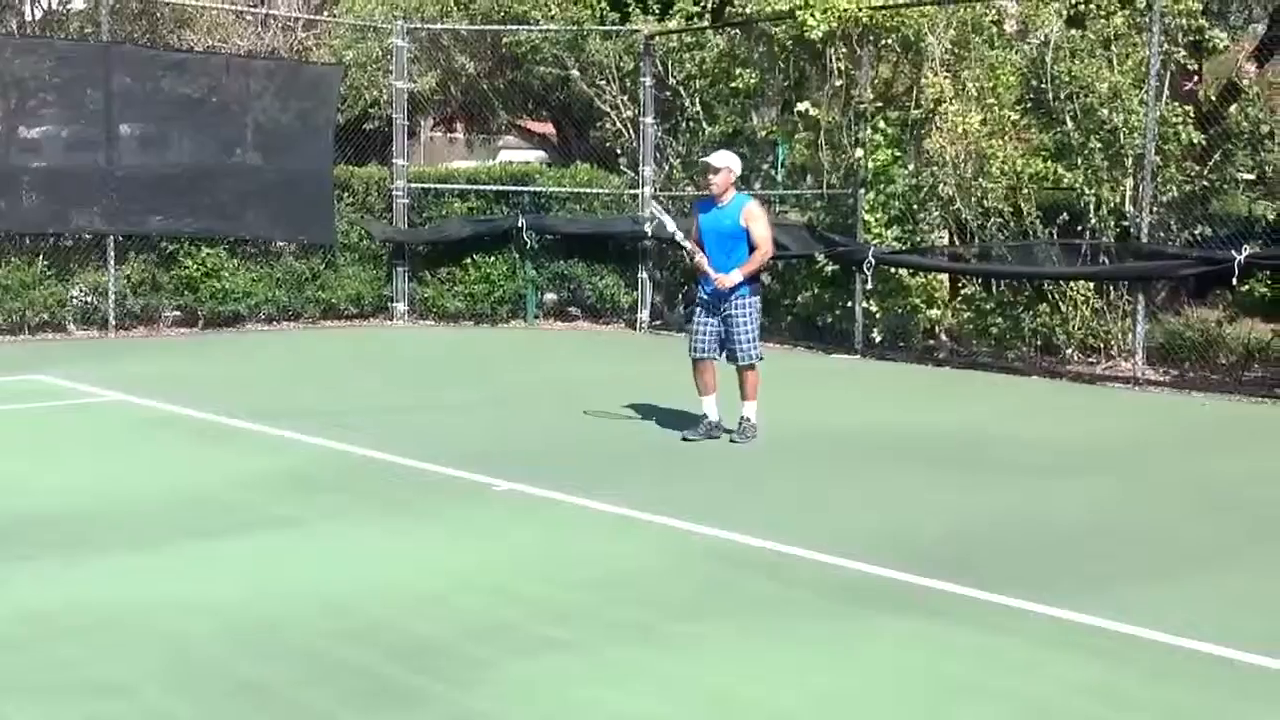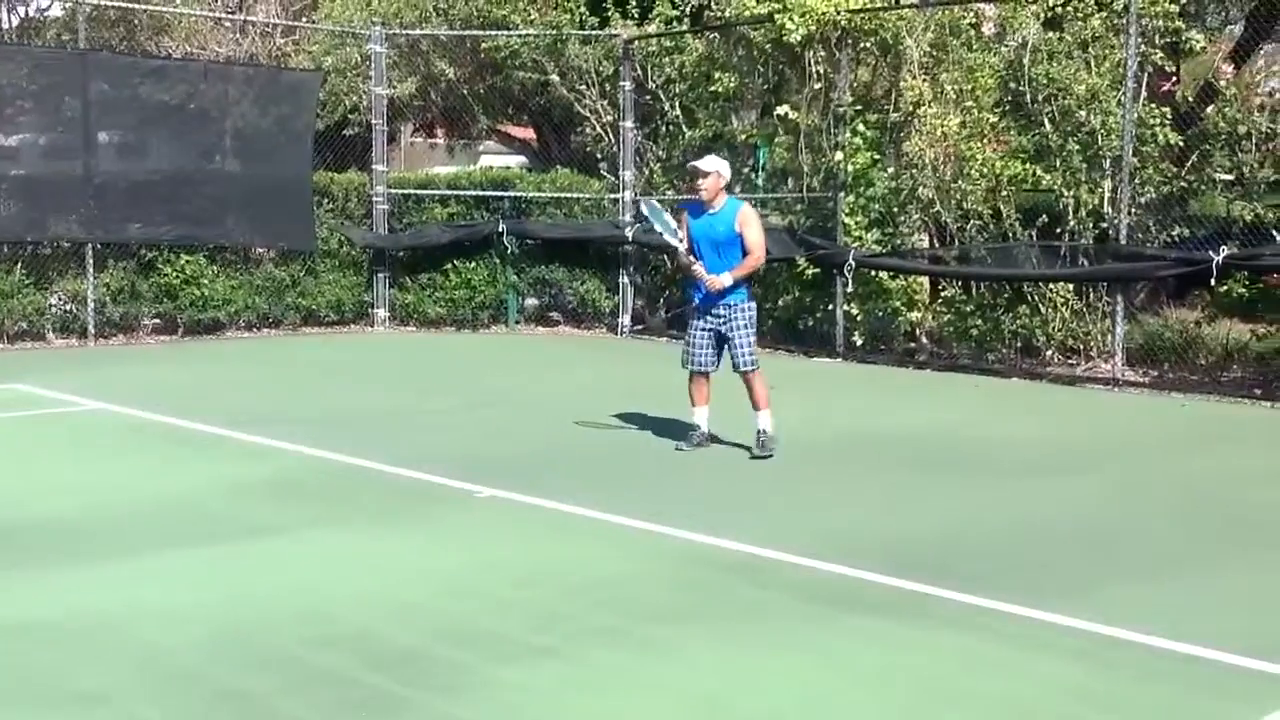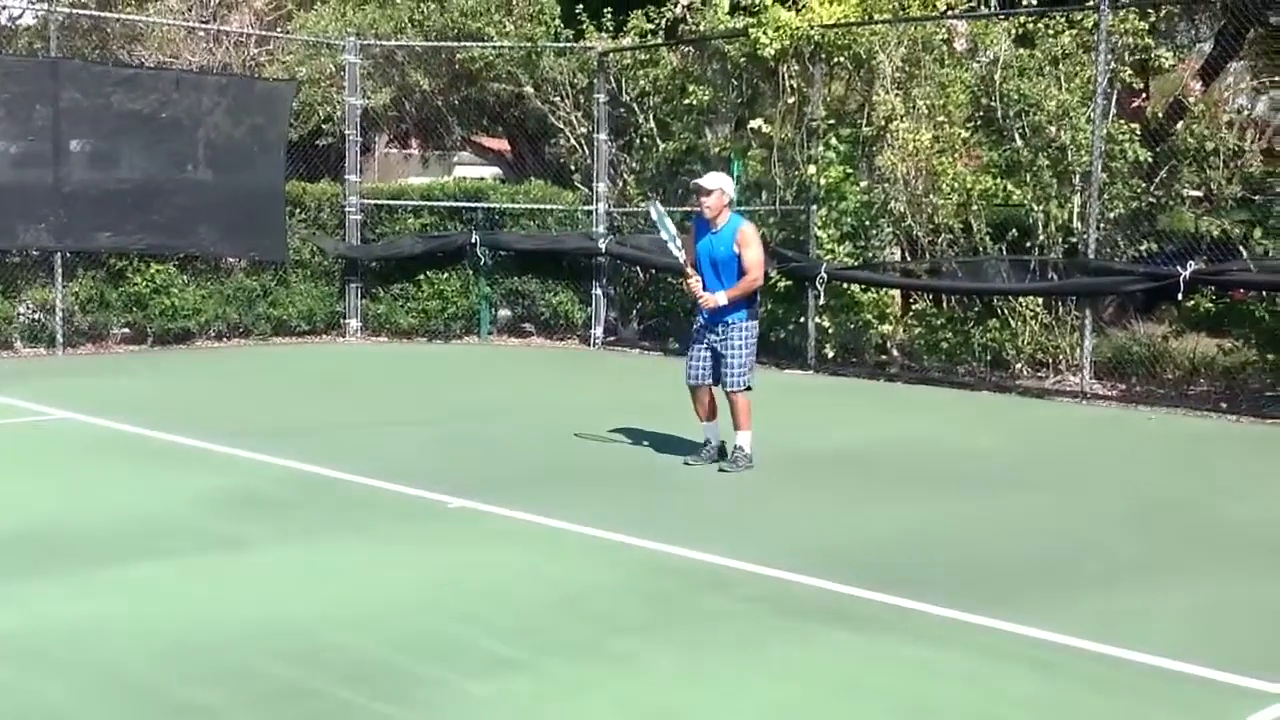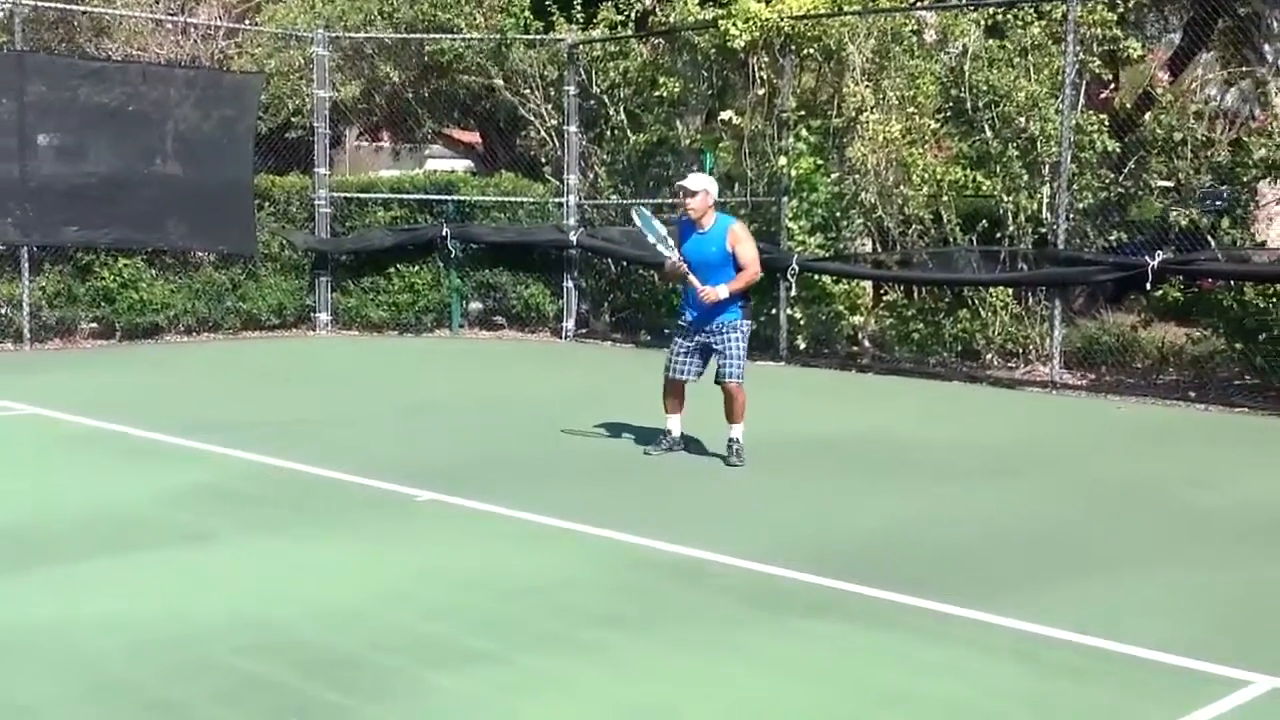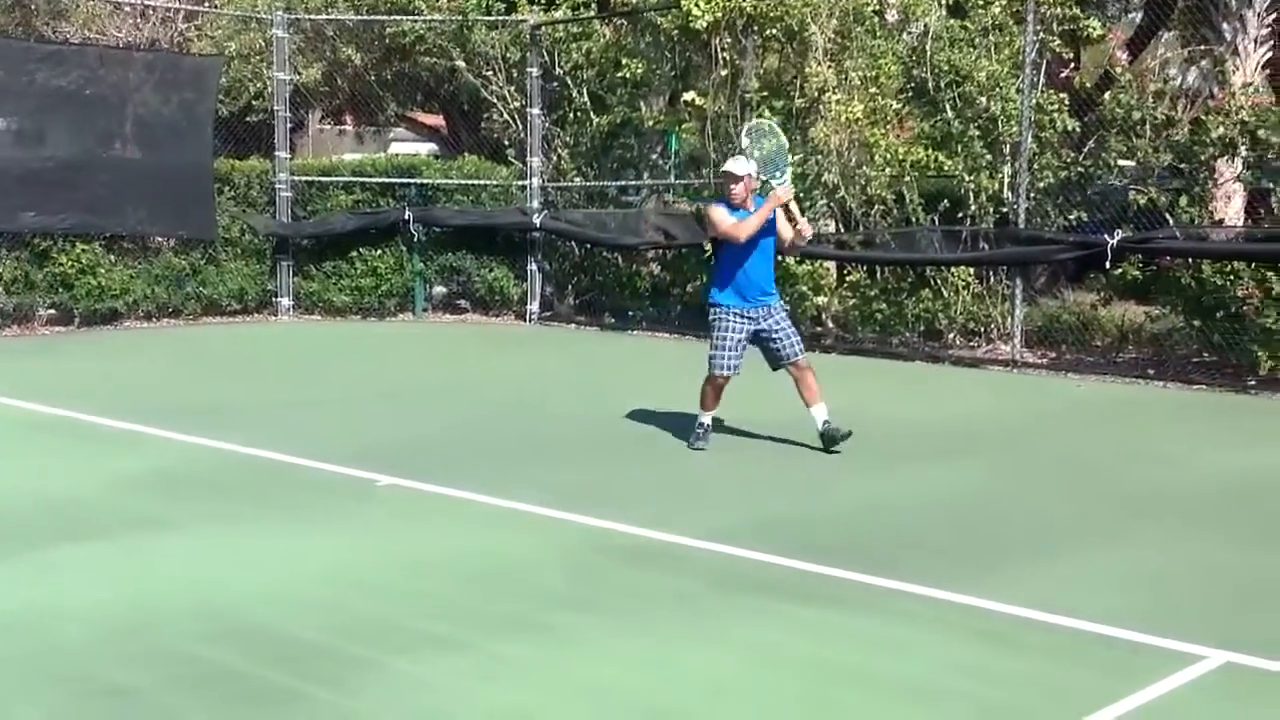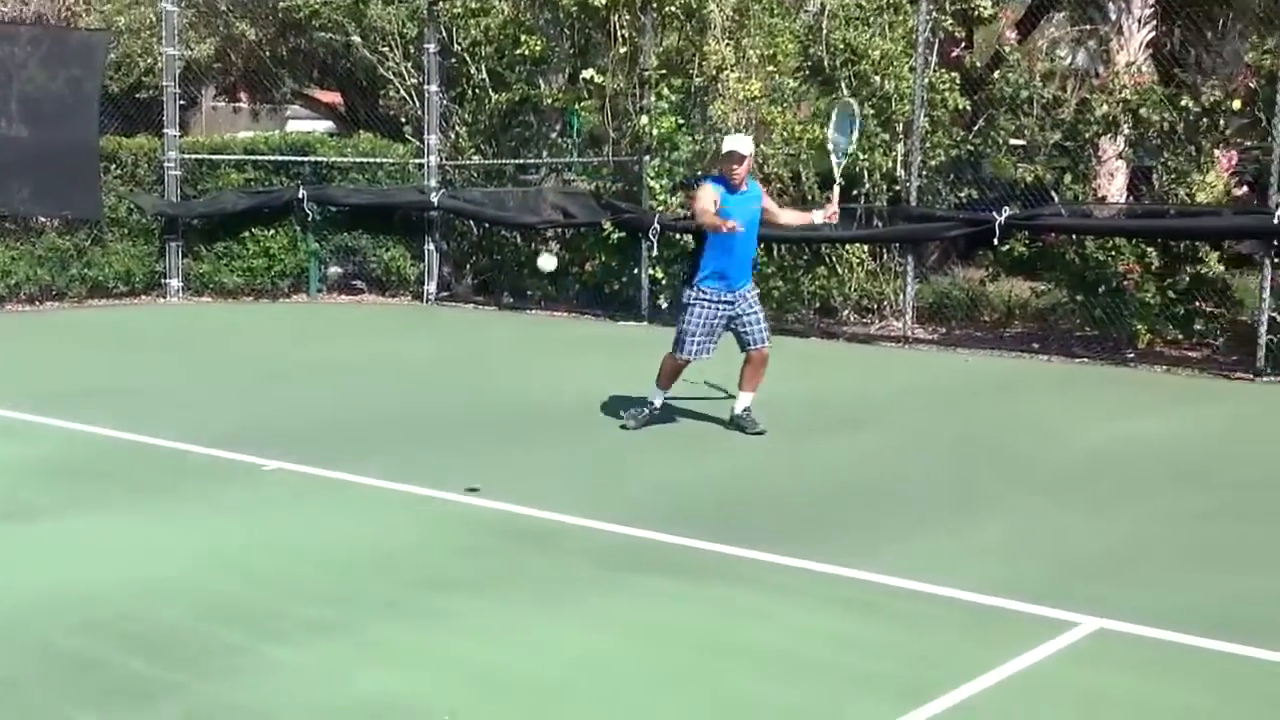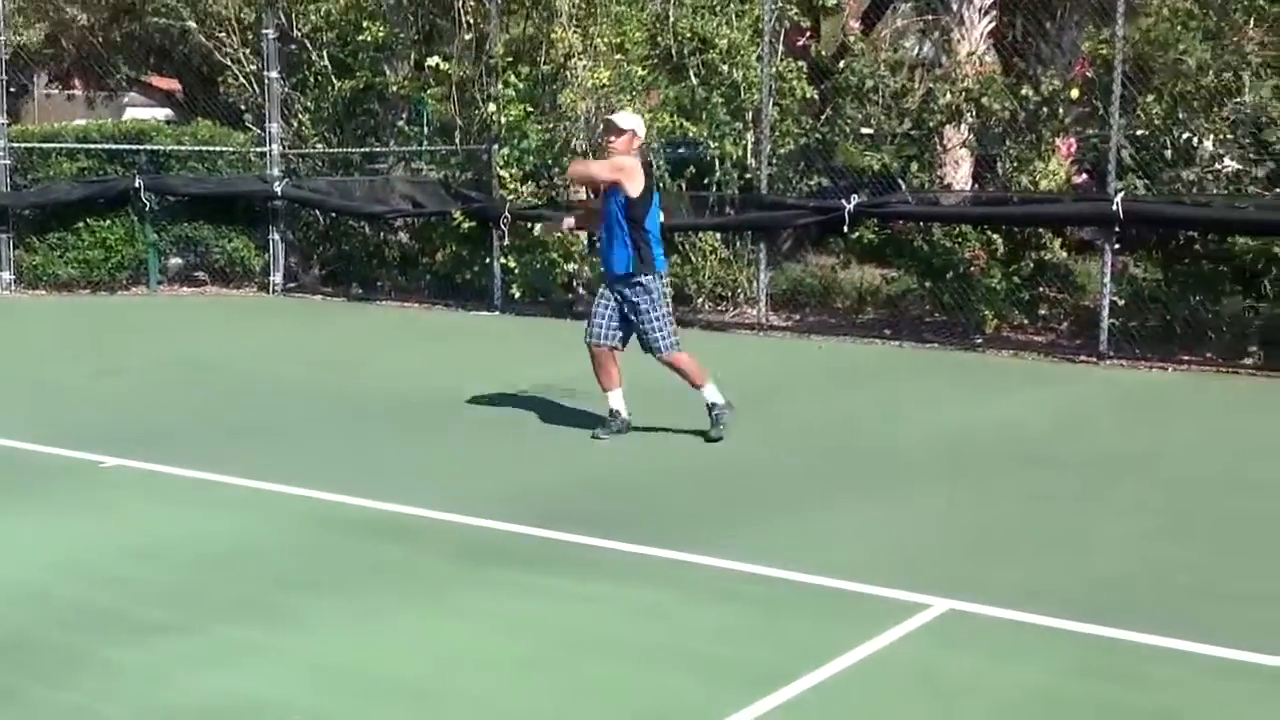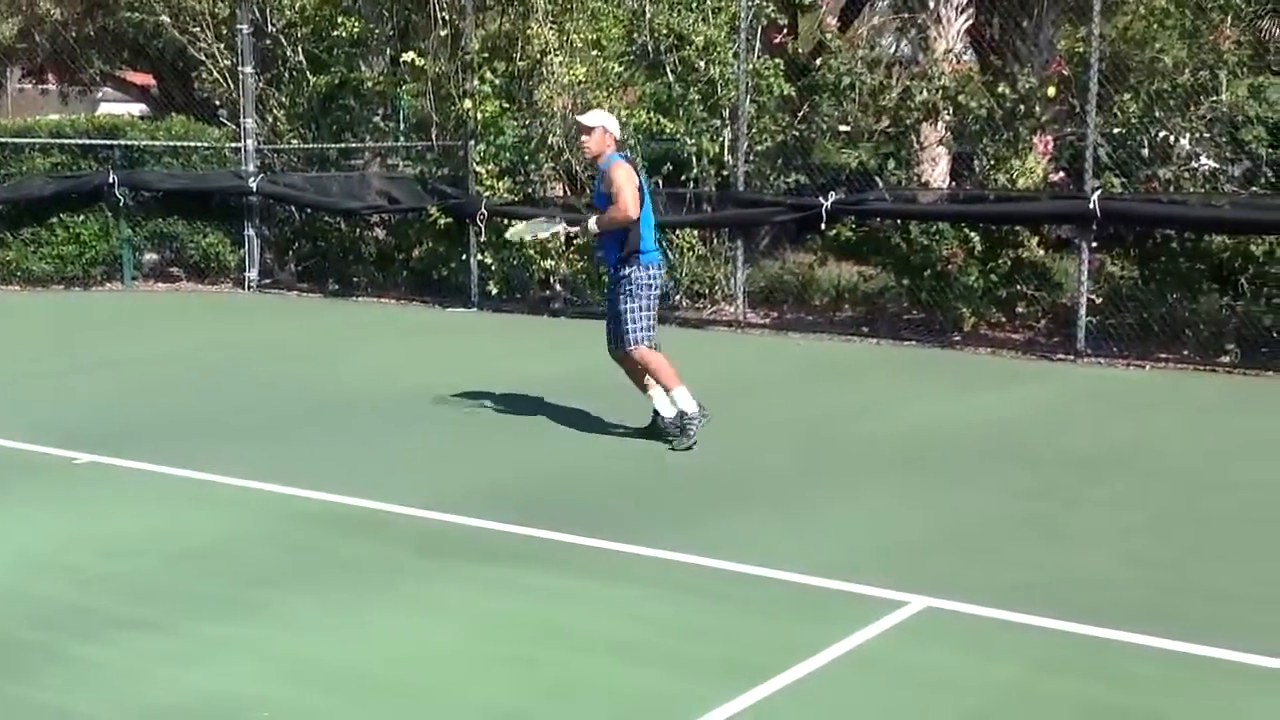
dt=0.5s
person 1, frame 1
left shoulder: (749, 208)
right shoulder: (702, 207)
left elbow: (764, 251)
right elbow: (695, 243)
left wrist: (735, 276)
right wrist: (698, 257)
left hip: (742, 295)
right hip: (707, 293)
left knee: (745, 360)
right knee: (700, 356)
left ankle: (748, 421)
right ankle: (711, 420)
person 1, frame 2
left shoulder: (742, 212)
right shoulder: (689, 212)
left elbow: (757, 256)
right elbow: (682, 252)
left wrist: (726, 278)
right wrist: (691, 265)
left hip: (738, 302)
right hip: (703, 302)
left knee: (748, 367)
right knee: (697, 368)
left ankle: (766, 432)
right ankle: (700, 429)
person 1, frame 3
left shoulder: (743, 231)
right shoulder: (697, 228)
left elbow: (756, 277)
right elbow: (691, 265)
left wrist: (721, 297)
right wrist: (693, 280)
left hip: (738, 320)
right hip: (706, 320)
left knee: (735, 386)
right knee: (697, 383)
left ankle: (743, 450)
right ankle: (713, 443)
person 1, frame 4
left shoulder: (733, 229)
right shoulder: (681, 229)
left elbow: (753, 271)
right elbow: (669, 274)
left wrist: (722, 290)
right wrist: (676, 270)
left hip: (730, 320)
right hip: (692, 320)
left knee: (731, 382)
right knee: (673, 378)
left ankle: (735, 440)
right ankle: (673, 434)
person 1, frame 5
left shoulder: (773, 207)
right shoulder: (717, 211)
left elbow: (789, 242)
right elbow: (739, 234)
left wrist: (801, 235)
right wrist: (770, 205)
left hip: (768, 306)
right hip: (729, 308)
left knee: (799, 364)
right knee: (719, 374)
left ankle: (824, 426)
right ankle: (703, 425)
person 1, frame 6
left shoulder: (757, 192)
right shoulder: (709, 189)
left elbow: (776, 215)
right elbow: (703, 217)
left wrist: (819, 216)
right wrist: (724, 225)
left hip: (742, 290)
right hip: (704, 290)
left knee: (758, 351)
right knee: (683, 355)
left ankle: (740, 410)
right ankle: (653, 404)
person 1, frame 7
left shoulder: (627, 166)
right shoulder: (616, 175)
left elbow: (575, 173)
right elbow: (599, 219)
left wrist: (577, 164)
right wrist: (572, 221)
left hip: (644, 278)
right hip: (615, 278)
left knee: (664, 352)
right knee: (598, 344)
left ankle: (716, 404)
right ankle: (617, 414)
person 1, frame 8
left shoulder: (616, 168)
right shoulder: (605, 174)
left elbow: (628, 211)
left wrist: (593, 224)
right wrist: (595, 231)
left hip: (640, 269)
right hip: (623, 272)
left knee: (637, 348)
right knee: (620, 350)
left ankle: (690, 410)
right ankle: (665, 415)
